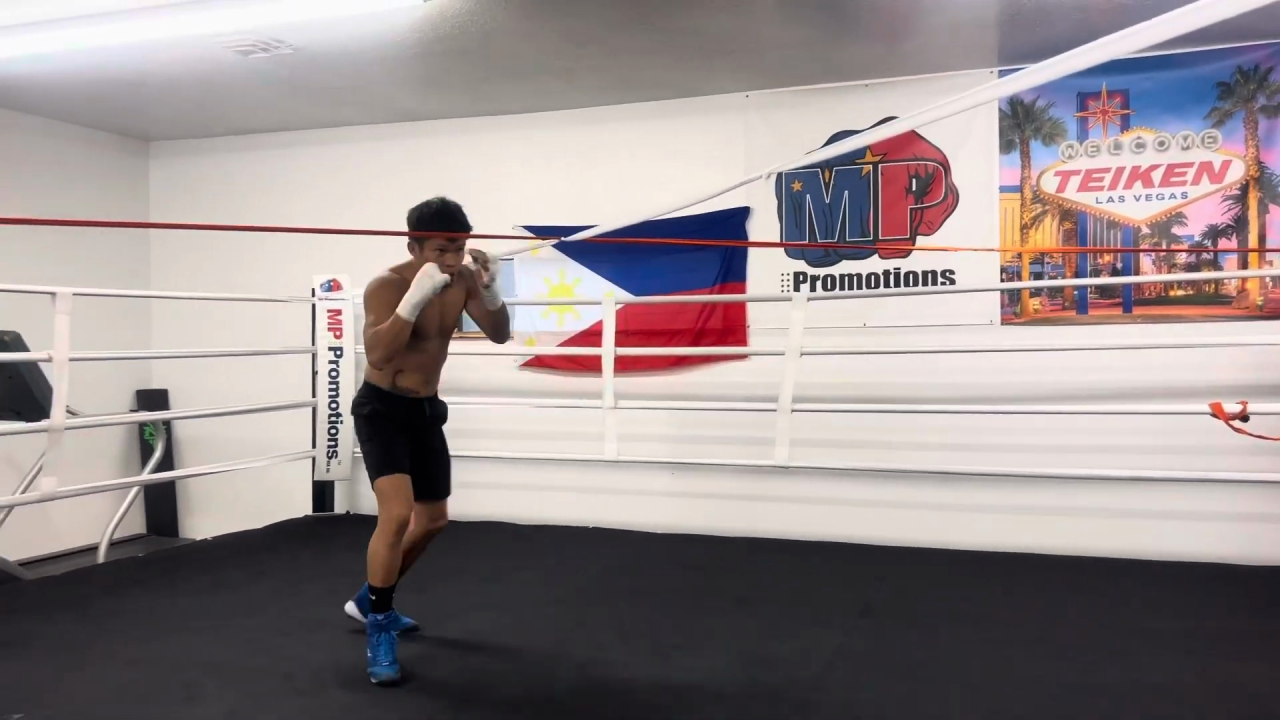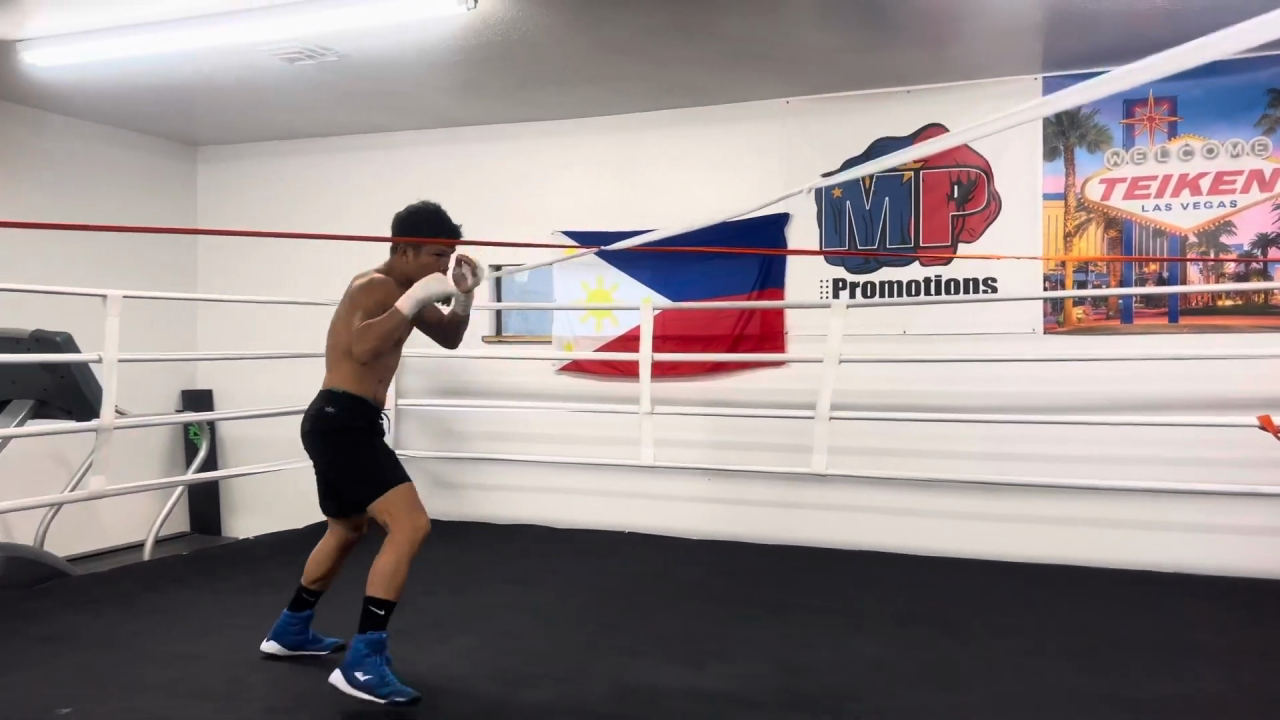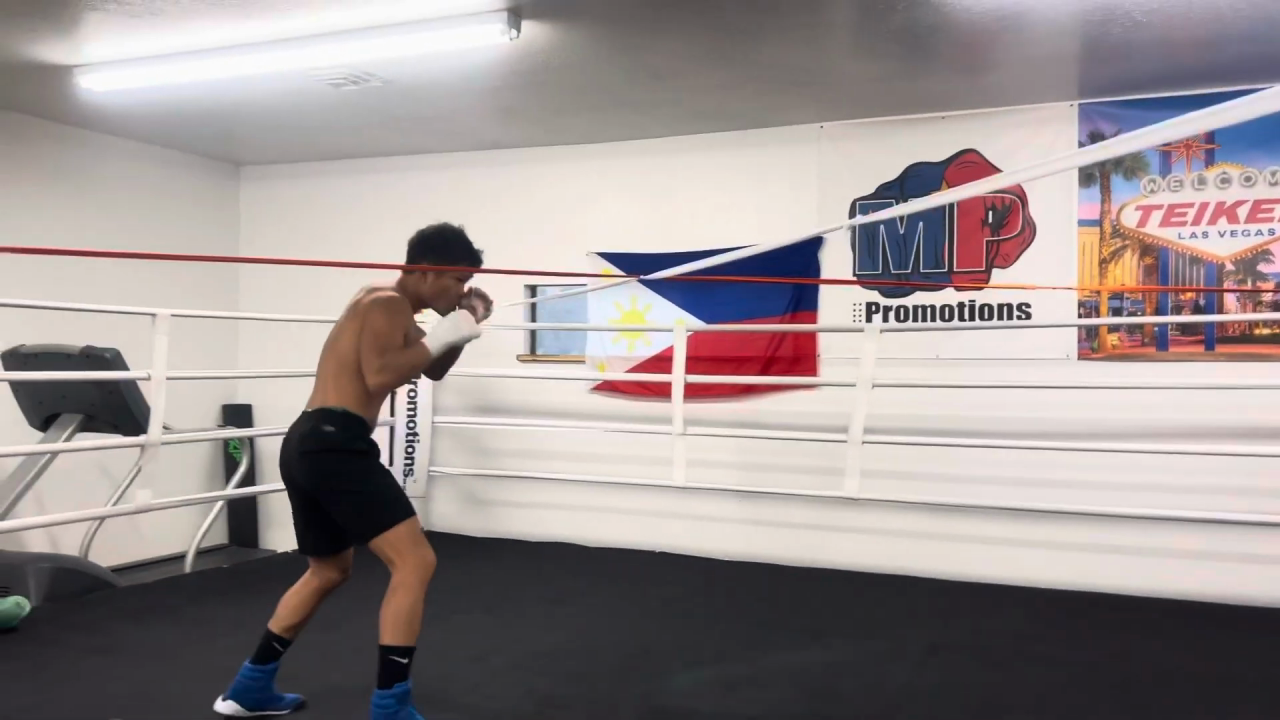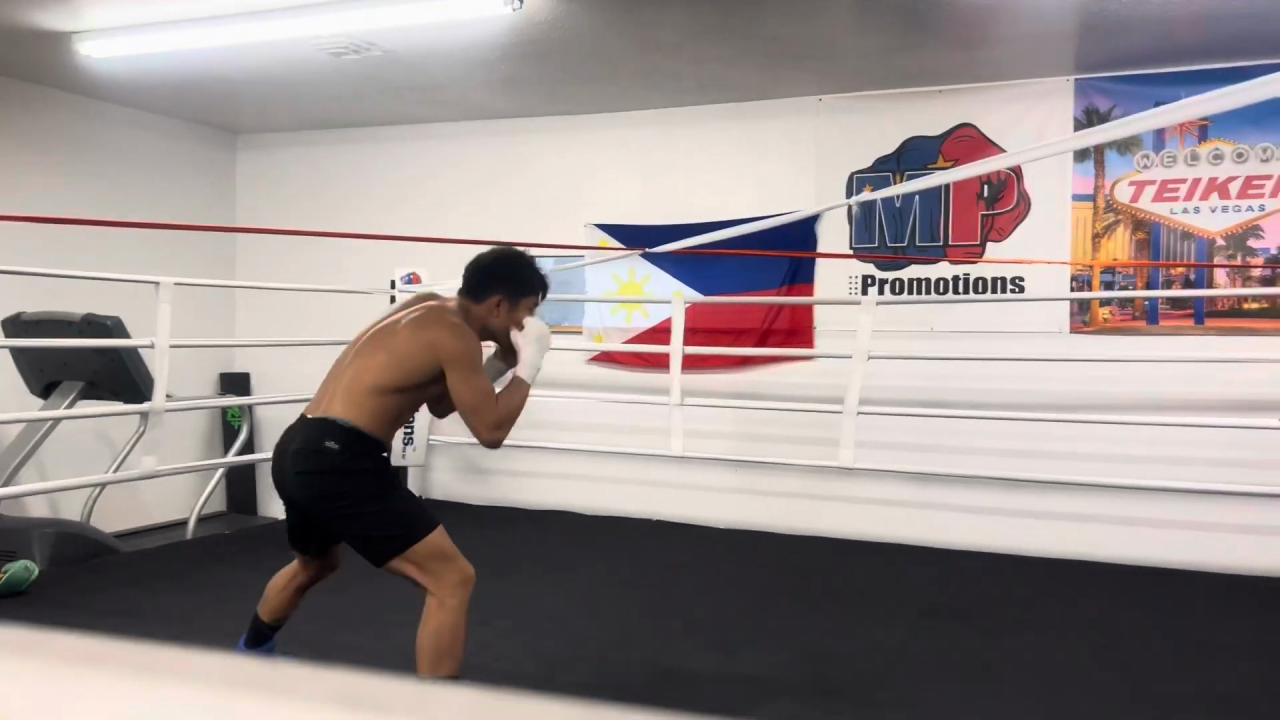
dt=0.4s
person 1, frame 1
left shoulder: (462, 281)
right shoulder: (386, 286)
left elbow: (500, 334)
right elbow: (376, 353)
left wrist: (490, 287)
right wrist: (418, 294)
left hip: (424, 410)
right hip: (381, 409)
left knee: (433, 519)
right knee: (395, 516)
left ankle: (369, 601)
right ankle: (379, 633)
person 1, frame 2
left shoulder: (398, 288)
right shoulder: (374, 287)
left elbow: (450, 337)
right elbow: (363, 347)
left wrist: (463, 294)
right wrist: (417, 298)
left hip: (339, 421)
right hip: (343, 422)
left knee: (345, 531)
right knee: (410, 526)
left ankle: (292, 630)
right ankle: (363, 660)
person 1, frame 3
left shoulder: (386, 304)
right shoulder: (387, 304)
left elbow: (427, 372)
right elbow: (378, 377)
left wrist: (457, 333)
right wrist: (441, 336)
left hip: (308, 445)
right hip: (334, 444)
left knee: (329, 570)
right knee: (414, 562)
person 1, frame 4
left shoulder: (429, 312)
right shoulder: (454, 336)
left elbow: (440, 405)
right elbow: (489, 431)
left wrist: (503, 363)
right wrist: (529, 365)
left hip: (295, 452)
right hip: (336, 459)
left knee: (313, 562)
right knee: (452, 582)
left ankle: (247, 658)
